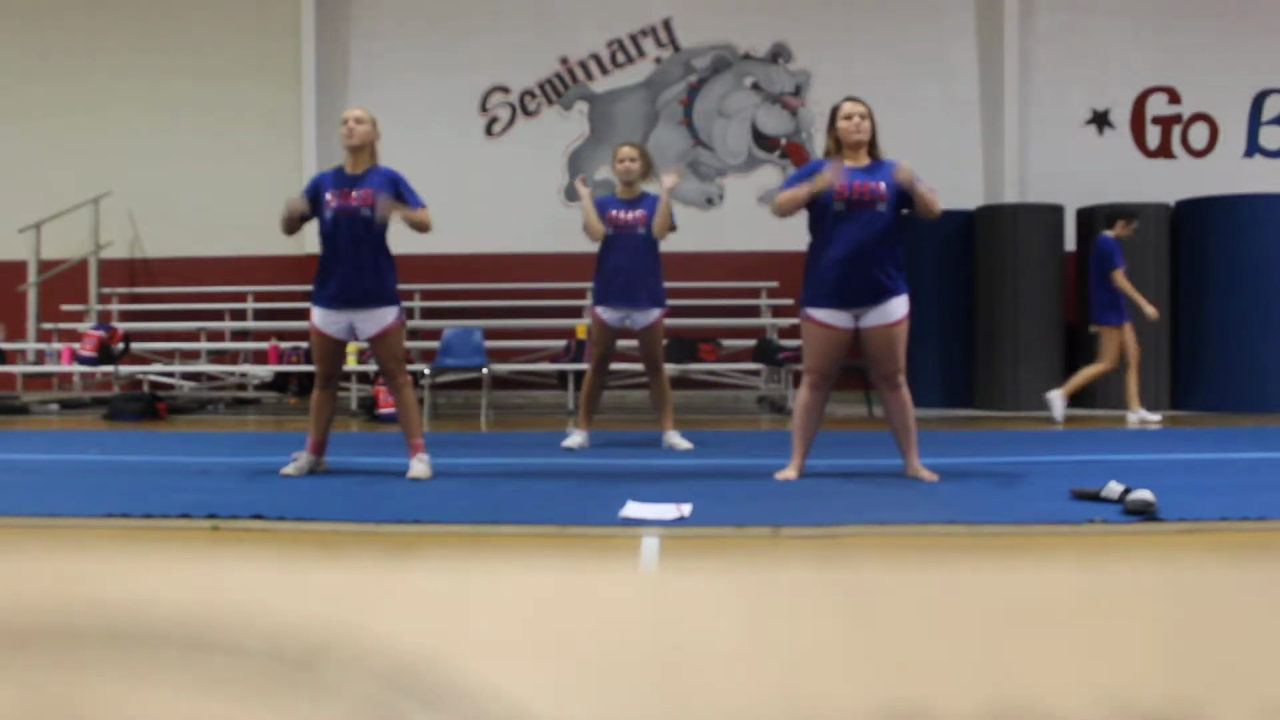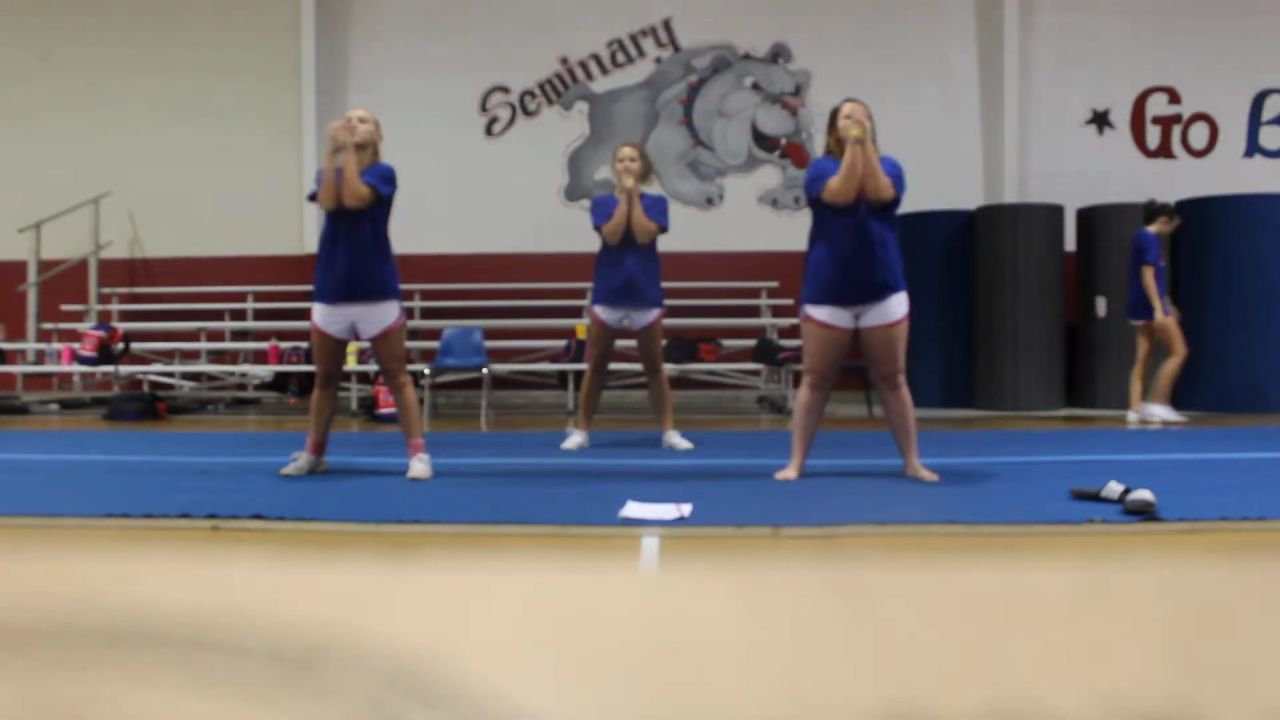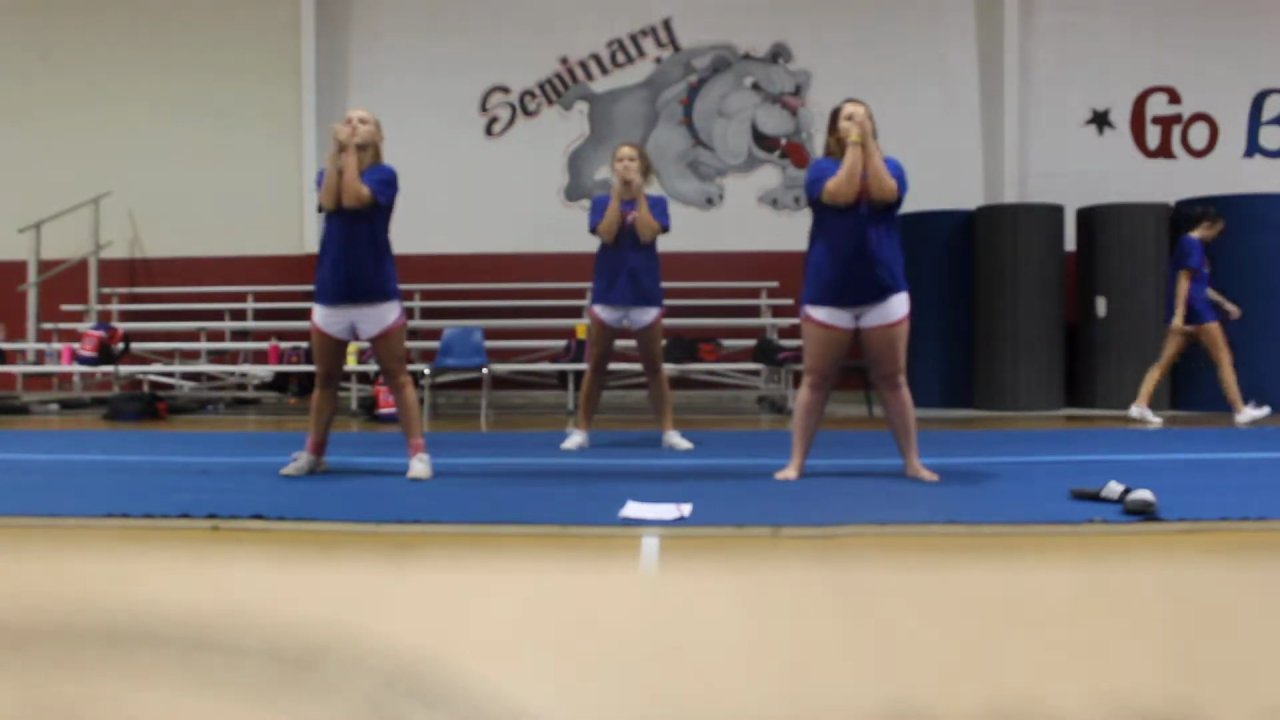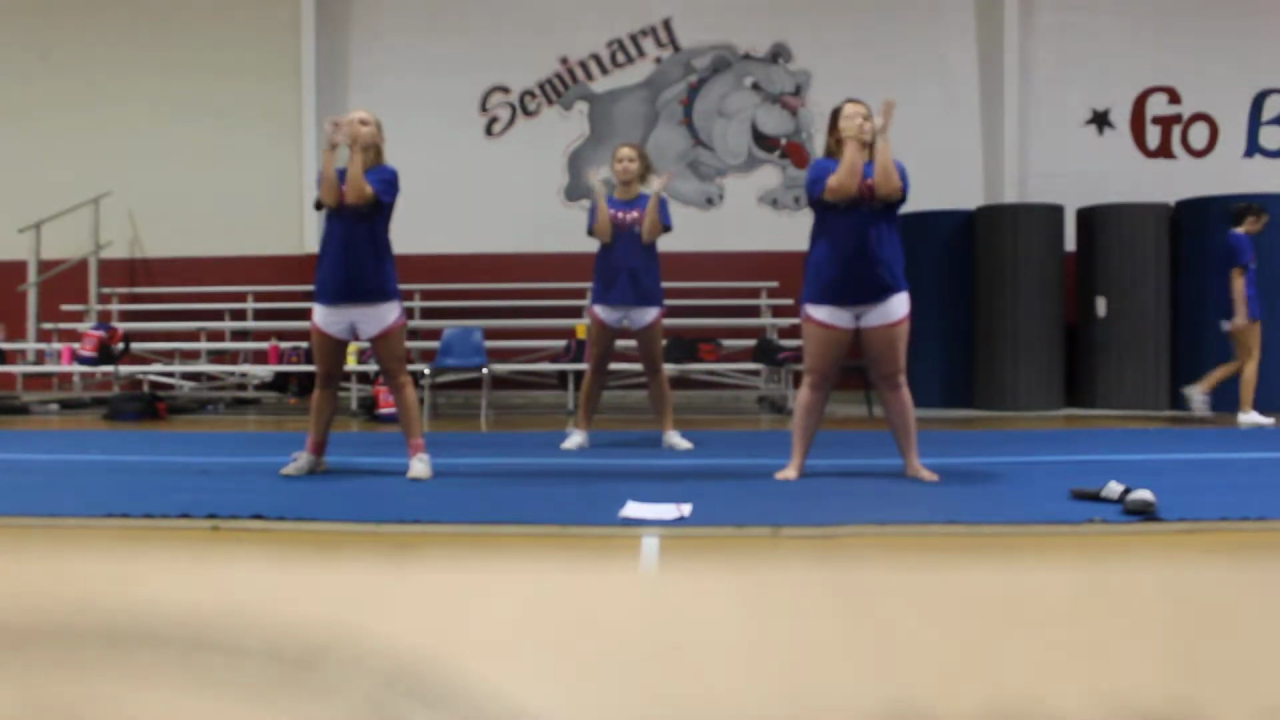
dt=0.2s
person 1, frame 1
left shoulder: (890, 172)
right shoulder: (818, 170)
left elbow: (932, 210)
right elbow: (780, 206)
left wrist: (912, 183)
right wrist: (816, 185)
left hip: (885, 293)
right hip: (827, 294)
left knee: (892, 380)
right knee: (815, 381)
left ankle: (913, 462)
right ankle: (796, 462)
person 1, frame 2
left shoulder: (888, 165)
right shoulder: (824, 165)
left elbow: (881, 192)
right elbow: (842, 194)
left wrist: (867, 141)
right wrist: (851, 141)
left hip: (884, 291)
right hip: (827, 292)
left knee: (891, 379)
right knee: (816, 380)
left ankle: (912, 462)
right ankle: (795, 462)
person 1, frame 3
left shoulder: (890, 165)
right shoulder: (822, 167)
left elbow: (885, 194)
right elbow: (841, 194)
left wrist: (869, 140)
right wrist: (854, 142)
left hip: (884, 292)
right hip: (827, 293)
left knee: (892, 380)
right knee: (816, 380)
left ankle: (912, 462)
right ankle: (795, 462)
person 1, frame 4
left shoulder: (890, 164)
right shoulder: (823, 167)
left elbow: (889, 191)
right elbow: (843, 189)
left wrist: (882, 135)
right wrist: (851, 139)
left hip: (885, 291)
right hip: (828, 292)
left knee: (893, 380)
right knee: (816, 380)
left ankle: (912, 462)
right ankle: (796, 462)
person 2, frame 1
left shoulder: (387, 178)
right shoulder: (322, 182)
left elbow: (425, 222)
right elbow: (289, 228)
left wrist: (396, 211)
right wrist: (291, 212)
left hip: (377, 297)
right hip: (330, 297)
left knee: (396, 377)
right knee: (324, 380)
left ankle: (418, 454)
right ankle: (312, 453)
person 2, frame 2
left shoulder: (383, 172)
right shoulder: (330, 174)
left elbow: (354, 198)
right elbow: (328, 203)
left wrist: (350, 152)
right wrist: (332, 152)
left hip: (378, 293)
right hip: (331, 293)
left knee: (397, 376)
right knee: (325, 379)
left ankle: (418, 453)
right ankle: (312, 453)
person 2, frame 3
left shoulder: (384, 174)
right shoulder: (330, 171)
left elbow: (353, 198)
right elbow: (329, 203)
left wrist: (350, 149)
right wrist: (336, 149)
left hip: (377, 295)
right hip: (331, 294)
left knee: (397, 376)
right knee: (325, 379)
left ankle: (418, 453)
right ankle: (312, 453)
person 2, frame 4
left shoulder: (385, 175)
right shoulder: (334, 174)
left elbow: (357, 195)
right elbow: (330, 199)
left wrist: (356, 148)
right wrist: (330, 147)
left hip: (377, 294)
right hip: (331, 294)
left knee: (397, 376)
right knee: (325, 379)
left ankle: (418, 454)
right ankle: (312, 453)
person 3, frame 1
left shoulder: (655, 203)
right shoulder: (602, 204)
left elbow: (660, 232)
right elbow: (596, 234)
left wrist: (666, 193)
right wrist: (585, 199)
left hip: (647, 297)
right hip: (608, 296)
left knee: (655, 366)
right knee: (597, 366)
left ankle: (670, 432)
right ankle: (580, 430)
person 3, frame 2
left shoulder: (656, 202)
right shoulder: (602, 202)
left elbow: (644, 237)
right elbow: (612, 236)
left wrist: (635, 196)
right wrist: (623, 197)
left hip: (645, 296)
right hip: (607, 295)
left knee: (654, 366)
right knee: (596, 366)
left ankle: (669, 431)
right ankle: (580, 430)
person 3, frame 3
left shoulder: (655, 202)
right shoulder: (601, 202)
left elbow: (647, 234)
right elbow: (606, 235)
left wrist: (639, 194)
right wrist: (616, 194)
left hip: (645, 295)
right hip: (607, 294)
left knee: (654, 366)
right knee: (596, 366)
left ankle: (669, 432)
right ankle: (580, 431)
person 3, frame 4
left shoulder: (654, 202)
right shoulder: (601, 202)
left elbow: (649, 236)
right elbow: (603, 236)
left wrist: (654, 195)
right wrist: (600, 196)
left hip: (645, 295)
right hip: (607, 294)
left knee: (654, 366)
right knee: (596, 366)
left ankle: (669, 432)
right ankle: (580, 430)
person 4, frame 1
left shoulder: (1103, 242)
right shoulder: (1110, 244)
right elbow: (1118, 279)
left wrist: (1095, 318)
right wrist: (1144, 304)
left hip: (1113, 311)
right hip: (1110, 311)
left knee: (1133, 359)
right knee: (1106, 363)
left ankle: (1135, 410)
right ankle: (1060, 394)
person 4, frame 2
left shoulder: (1143, 238)
right shoulder: (1149, 239)
right elbow: (1147, 276)
left wrist: (1168, 304)
right wrist: (1158, 308)
left hip: (1142, 306)
right hip: (1150, 306)
left knee: (1142, 359)
right knee: (1179, 352)
left ankle: (1136, 409)
right ankle: (1155, 403)
person 4, frame 3
left shoulder: (1188, 243)
right shoulder: (1193, 245)
right elbow: (1183, 281)
left wrist: (1225, 303)
right wrist: (1179, 314)
left hip: (1193, 311)
right hip: (1197, 311)
left knee: (1164, 362)
right knee: (1224, 360)
left ankle: (1140, 406)
right ankle: (1240, 411)
person 4, frame 4
left shoulder: (1233, 239)
right shoulder: (1241, 240)
right elbow: (1238, 278)
right wrist: (1241, 312)
left hip: (1239, 307)
right hip: (1243, 306)
left knee: (1242, 360)
right knee: (1251, 358)
left ankle: (1200, 389)
right ankle: (1246, 412)
